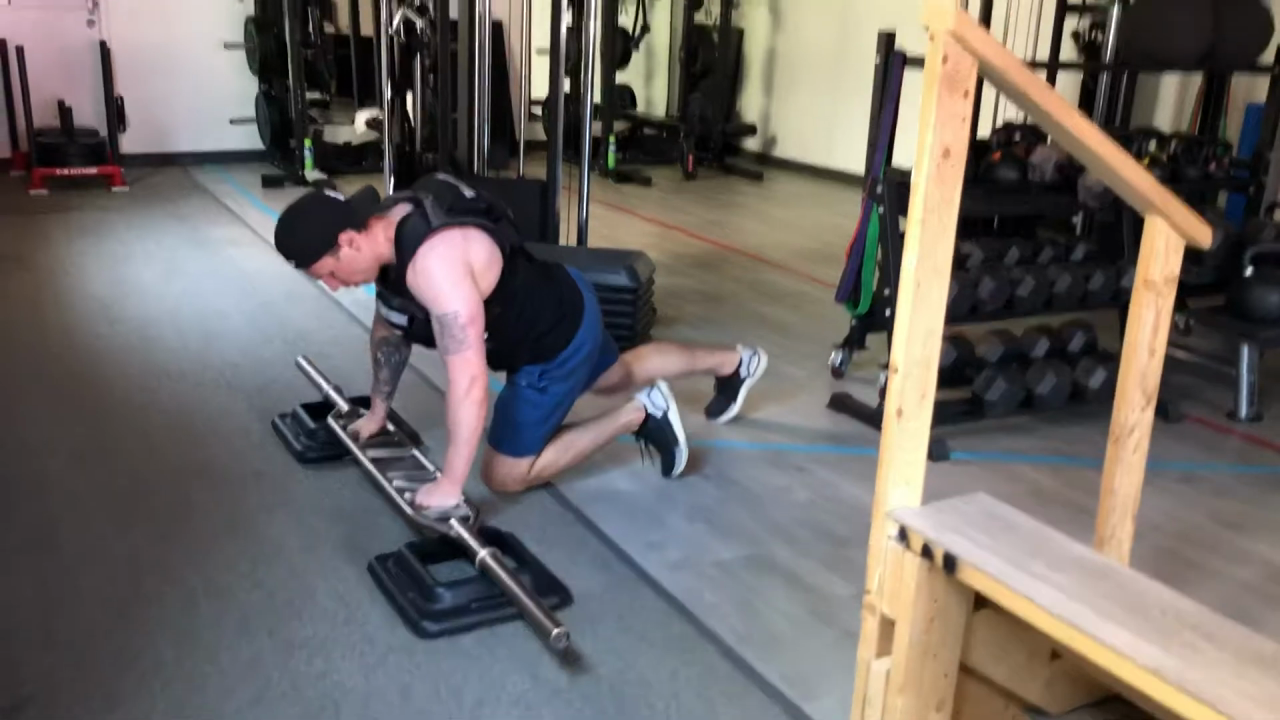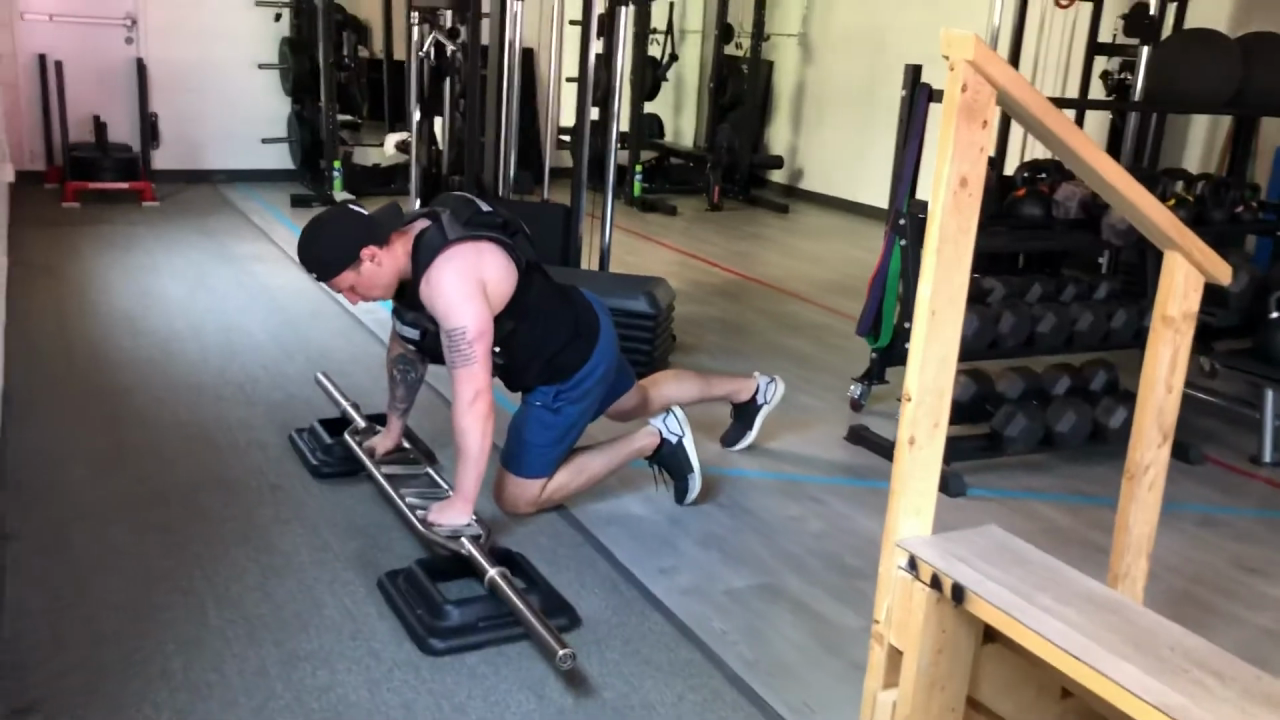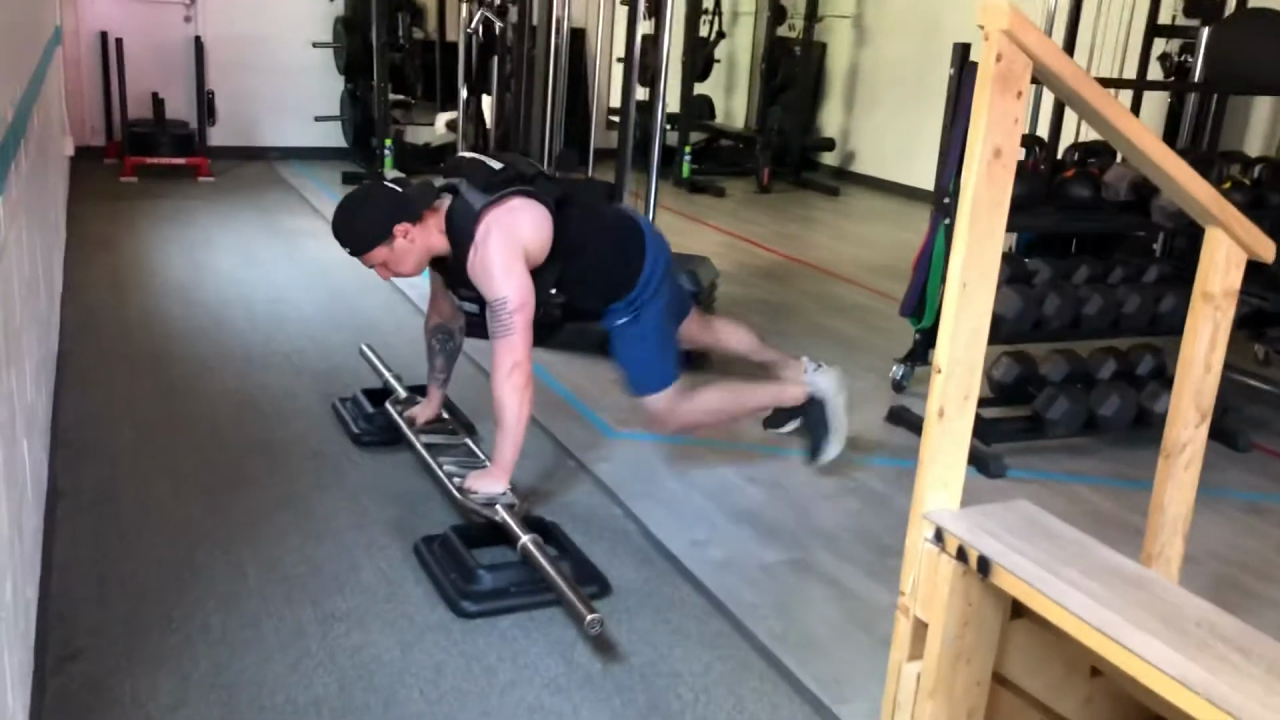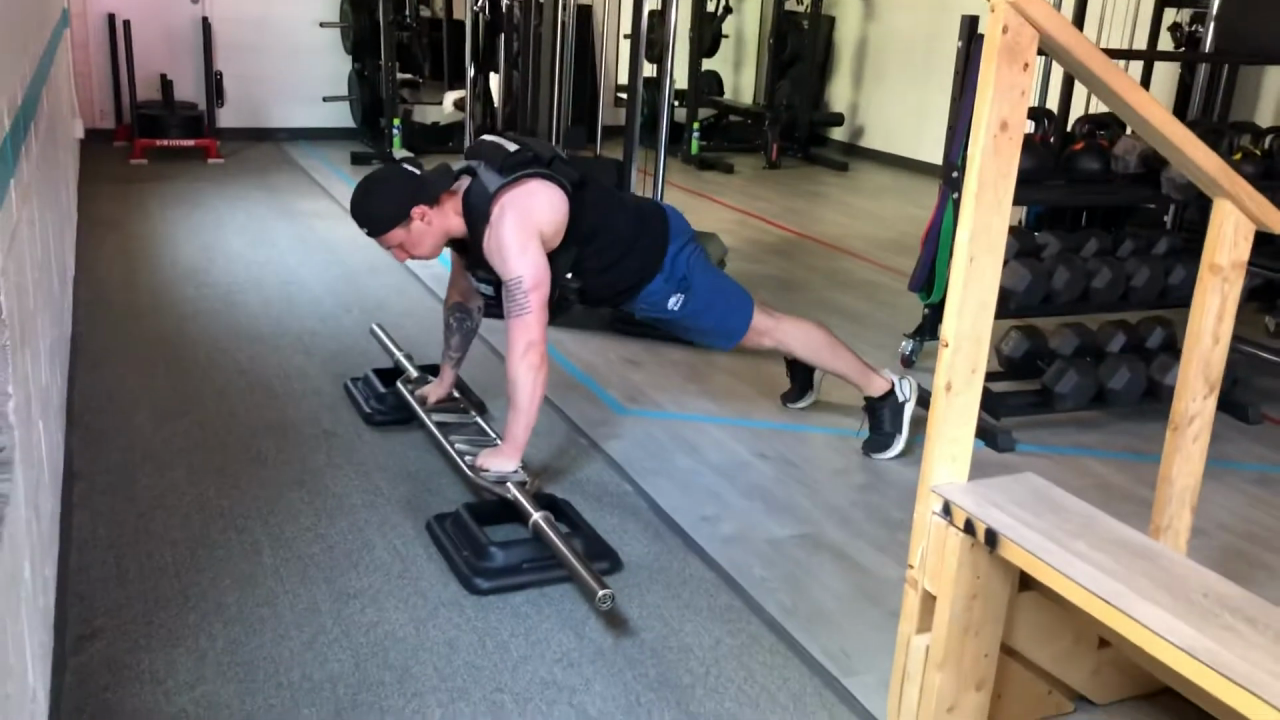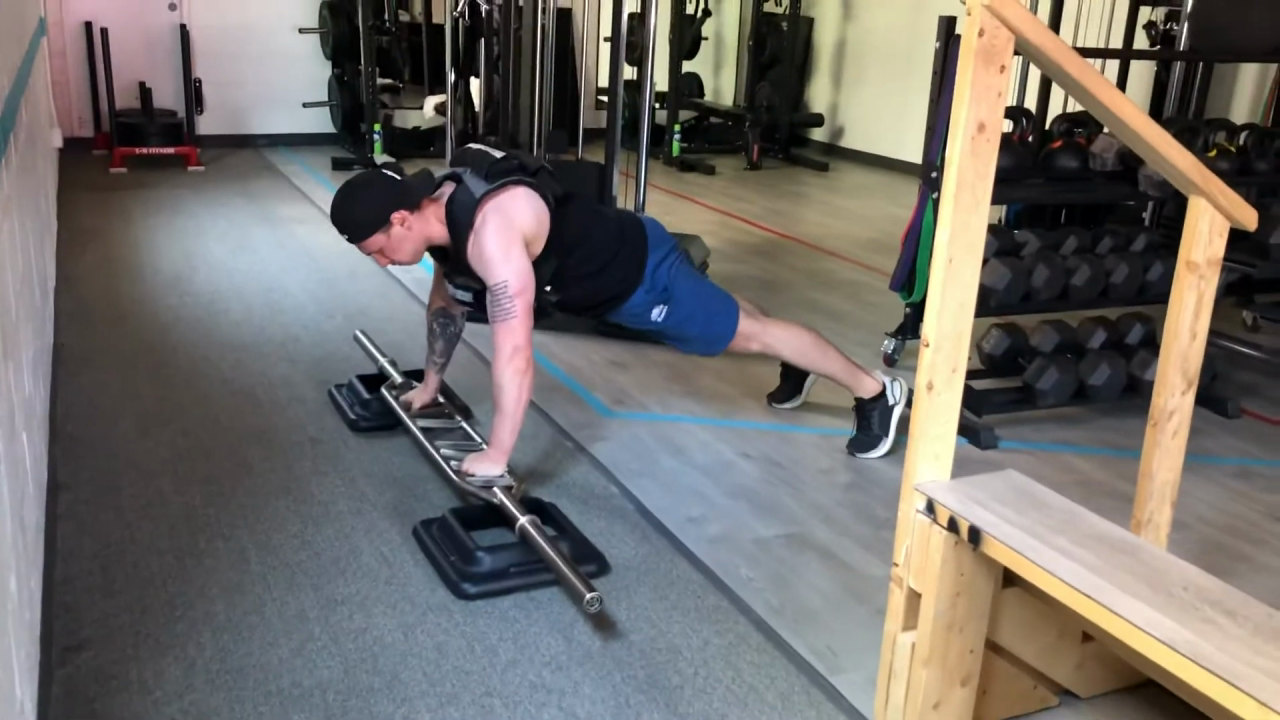
dt=0.4s
person 1, frame 1
left shoulder: (433, 261)
right shoulder: (388, 229)
left elbow: (469, 380)
right elbow: (390, 326)
left wrist: (449, 486)
right wrist: (378, 411)
left hip: (557, 340)
right hip: (559, 307)
left knee: (505, 474)
right knee: (617, 376)
left ankle: (640, 414)
right ankle: (733, 363)
person 1, frame 2
left shoulder: (446, 275)
right shoulder: (407, 246)
left elbow: (473, 395)
right elbow: (406, 344)
left wrist: (460, 505)
right wrist: (392, 429)
left hip: (571, 359)
right hip: (575, 330)
left knee: (518, 498)
right knee: (635, 403)
left ankle: (654, 441)
right ankle: (750, 390)
person 1, frame 3
left shoulder: (489, 244)
right shoulder: (438, 220)
left elbow: (513, 367)
right elbow: (444, 315)
left wrist: (498, 474)
right wrist: (433, 398)
left hip: (628, 268)
right hip: (613, 249)
left knee: (667, 411)
right knee: (696, 331)
left ankle: (805, 393)
right ankle: (793, 368)
person 1, frame 4
left shoulder: (506, 224)
right shoulder: (457, 205)
left elbow: (528, 349)
right elbow: (464, 297)
left wrist: (510, 452)
right wrist: (446, 378)
left hip: (658, 257)
right hip: (631, 262)
left knee: (760, 328)
right knee: (735, 313)
left ankle: (884, 391)
right ankle: (803, 367)
person 1, frame 5
left shoulder: (489, 230)
right shoulder: (439, 211)
left elbow: (514, 355)
right elbow: (447, 302)
left wrist: (496, 456)
right wrist: (430, 383)
left hip: (639, 270)
right hip: (607, 268)
left knee: (748, 332)
right knee: (722, 314)
left ankle: (875, 391)
right ankle: (797, 369)
